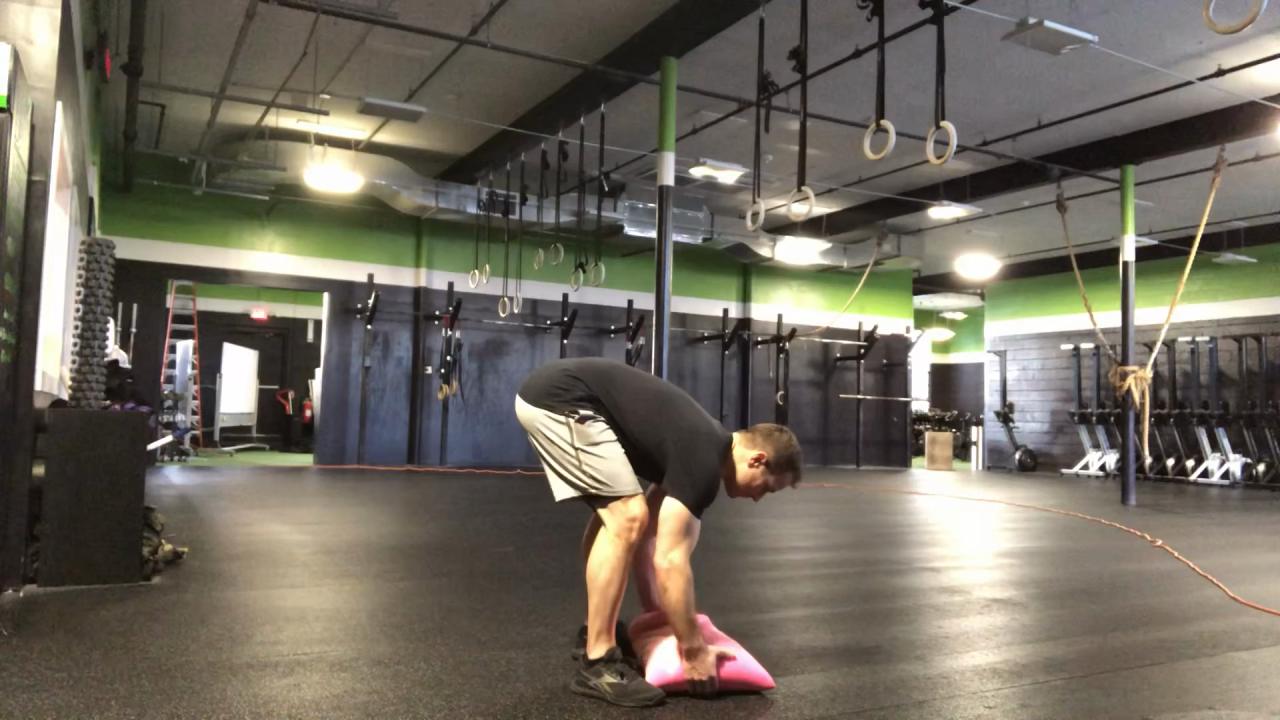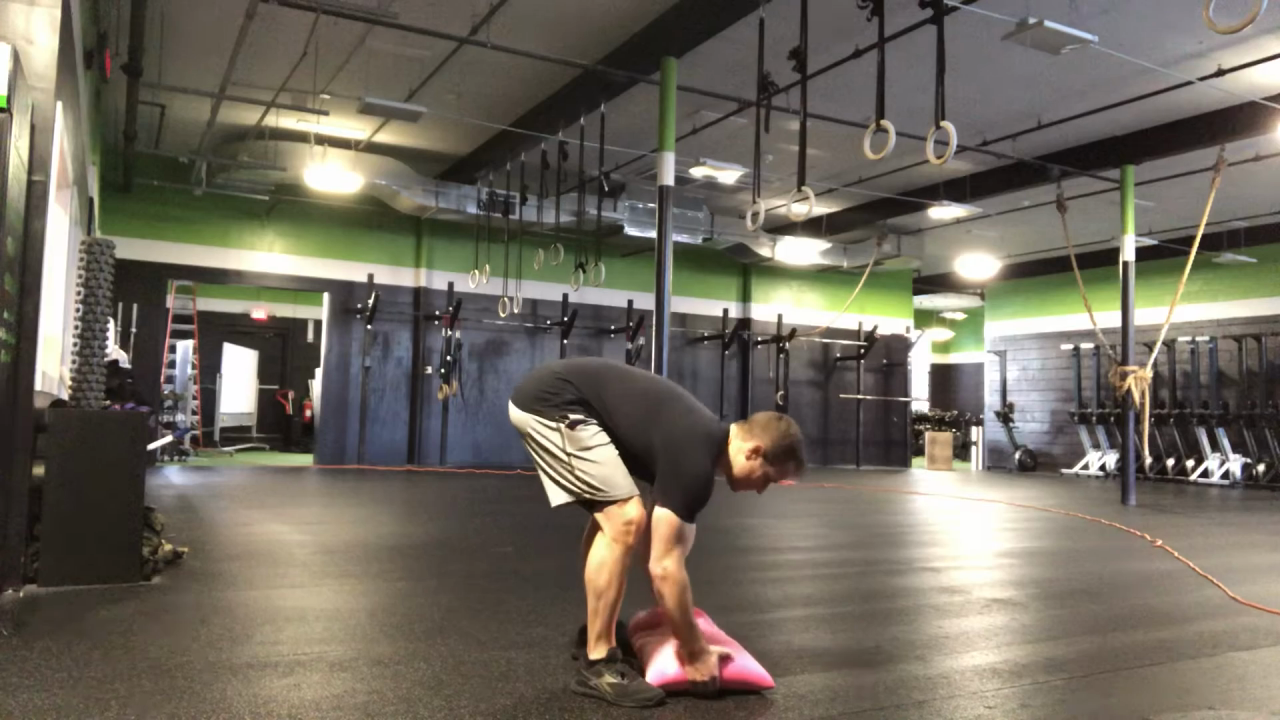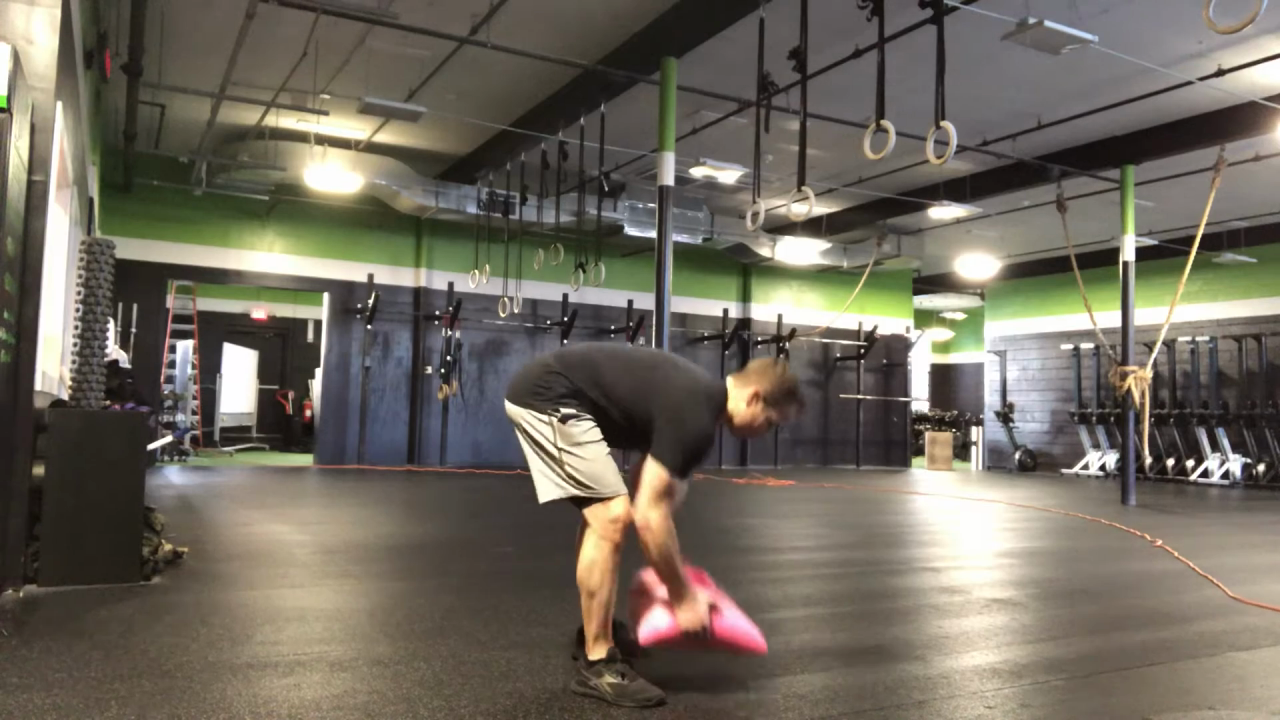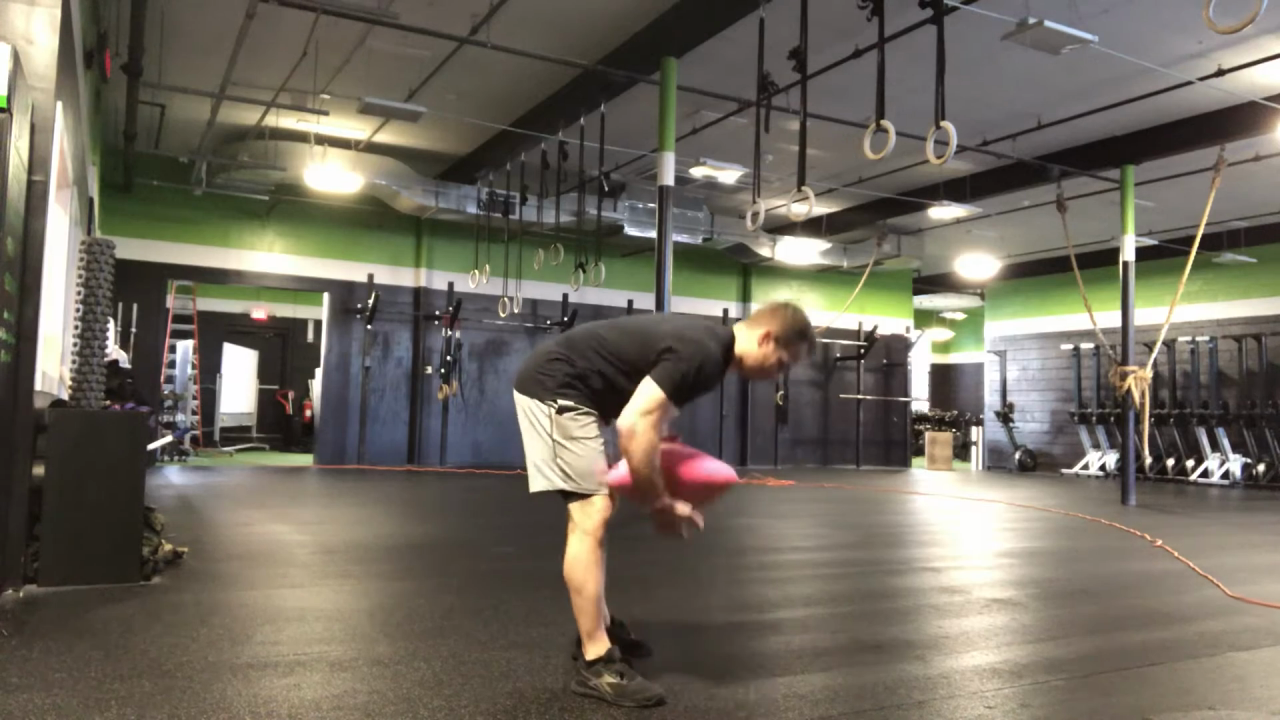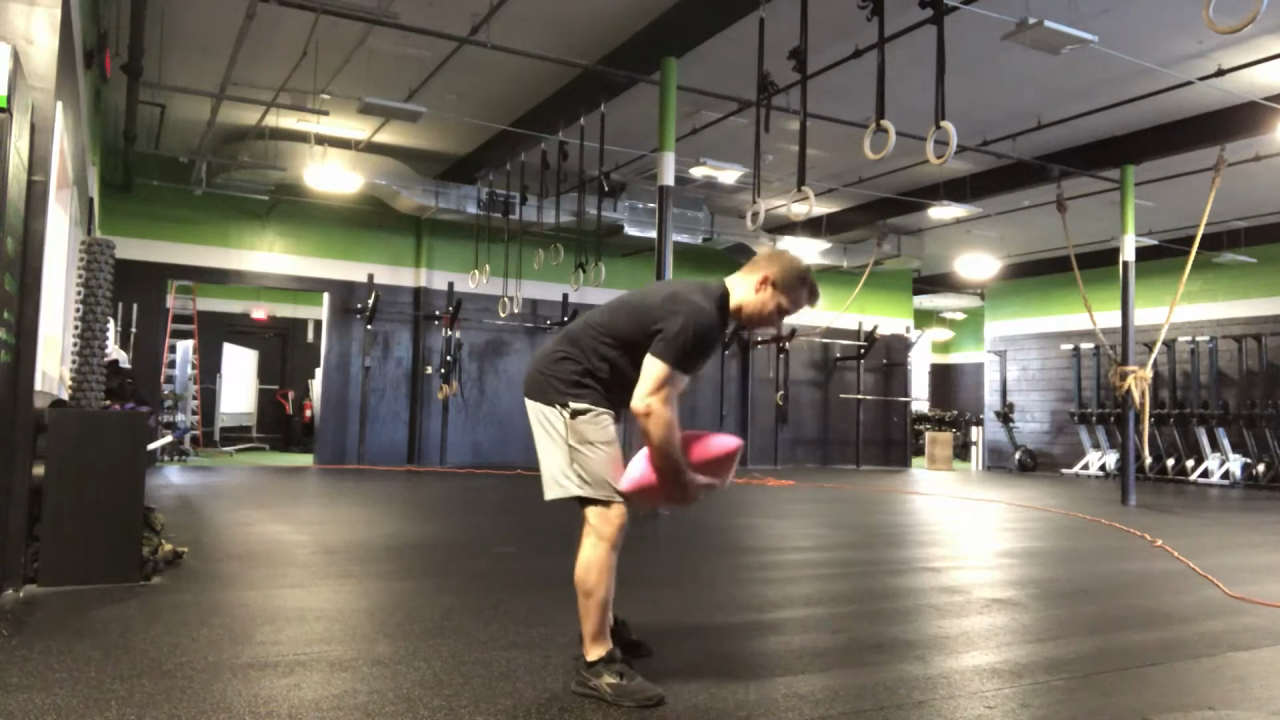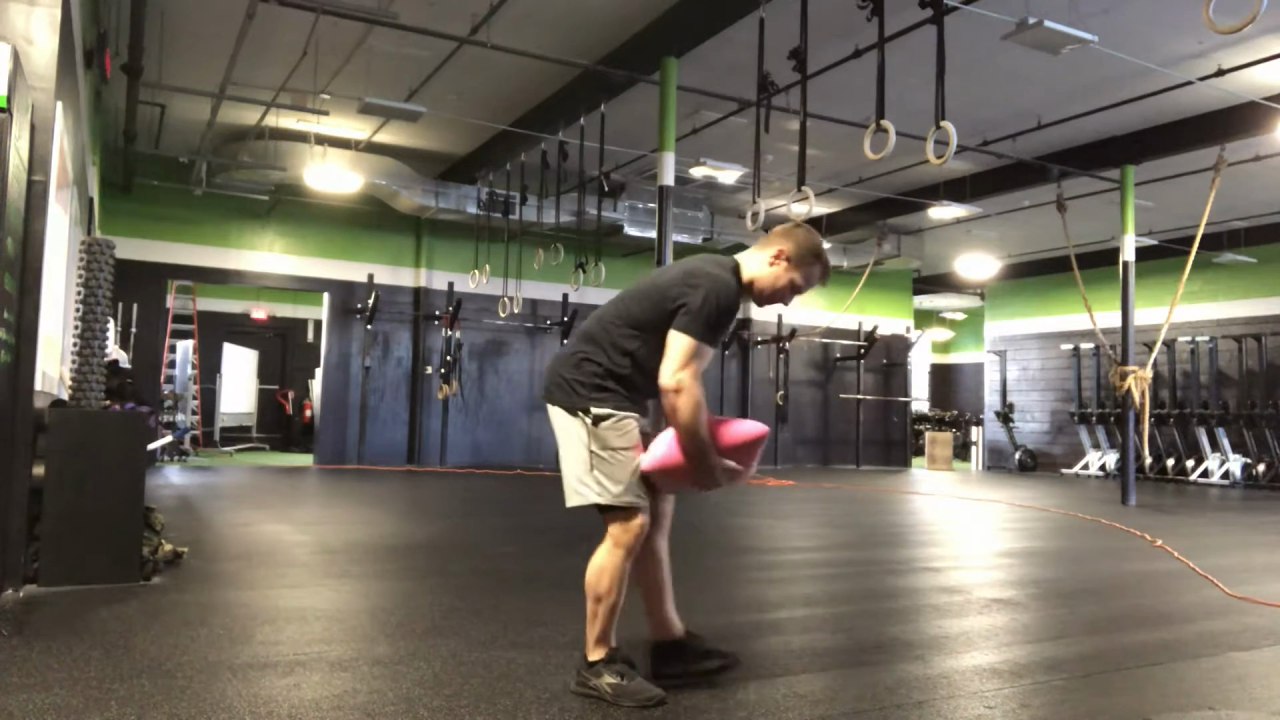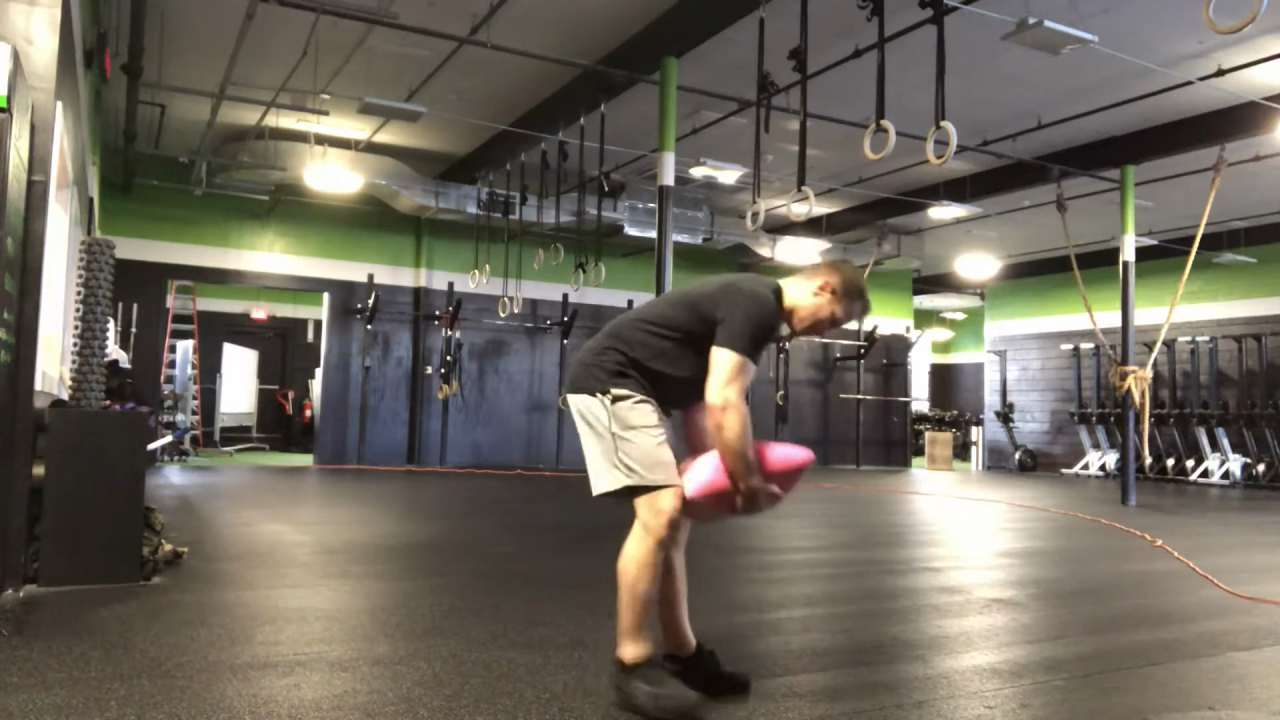
dt=0.3s
person 1, frame 1
left shoulder: (704, 444)
right shoulder: (703, 461)
left elbow: (651, 531)
right elbow: (670, 561)
left wrist: (653, 615)
right wrist: (694, 652)
left hip: (547, 393)
right hip: (558, 399)
left knee: (613, 514)
right knee: (626, 518)
left ankle: (596, 632)
right ankle: (597, 664)
person 1, frame 2
left shoulder: (707, 438)
right shoulder: (695, 459)
left elbow: (658, 539)
right elbow: (664, 566)
left wrist: (666, 617)
right wrist: (696, 654)
left hip: (543, 395)
right hip: (551, 403)
left knee: (610, 515)
right knee: (624, 520)
left ankle: (597, 632)
right ankle: (598, 664)
person 1, frame 3
left shoulder: (699, 393)
right shoulder: (696, 414)
left elbow: (648, 498)
right elbow: (649, 515)
left wrist: (653, 569)
right wrist: (684, 601)
left hip: (543, 391)
right hip: (549, 397)
left knee: (599, 514)
right knee: (609, 517)
left ankle: (596, 632)
right ankle: (598, 664)
person 1, frame 4
left shoulder: (707, 344)
right shoulder: (702, 354)
left elbow: (649, 418)
right elbow: (634, 427)
right wrist: (663, 505)
left hip: (557, 386)
right hip: (554, 387)
left knee: (592, 511)
right knee: (591, 515)
left ankle: (598, 628)
right ankle: (596, 663)
person 1, frame 5
left shoulder: (706, 309)
right shoulder: (697, 314)
left elbow: (661, 395)
right elbow: (649, 406)
left wrist: (673, 467)
right wrist: (681, 481)
left hip: (576, 387)
right hip: (566, 387)
left knee: (614, 511)
right knee: (607, 518)
left ankle: (603, 628)
right ankle: (596, 664)
person 1, frame 6
left shoulder: (714, 280)
right shoulder: (717, 287)
left elbow: (675, 376)
right elbow: (677, 383)
left wrist: (690, 451)
right wrist: (707, 464)
left hip: (607, 392)
right hip: (590, 392)
left knee: (656, 510)
right knee: (629, 525)
left ankle: (671, 644)
right ankle: (598, 664)
person 1, frame 7
left shoulder: (750, 303)
right shoulder: (757, 306)
left elbow: (699, 400)
right elbow: (724, 401)
right wrist: (749, 483)
left hip: (621, 387)
right hip: (608, 382)
left knee: (674, 516)
right knee: (660, 511)
left ankle: (684, 655)
right ankle: (633, 663)
